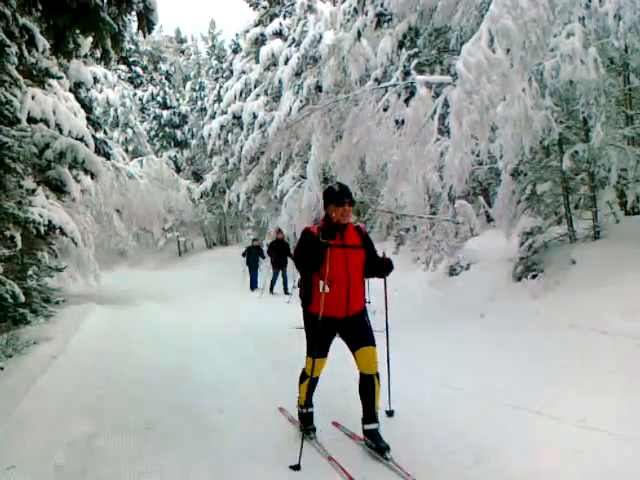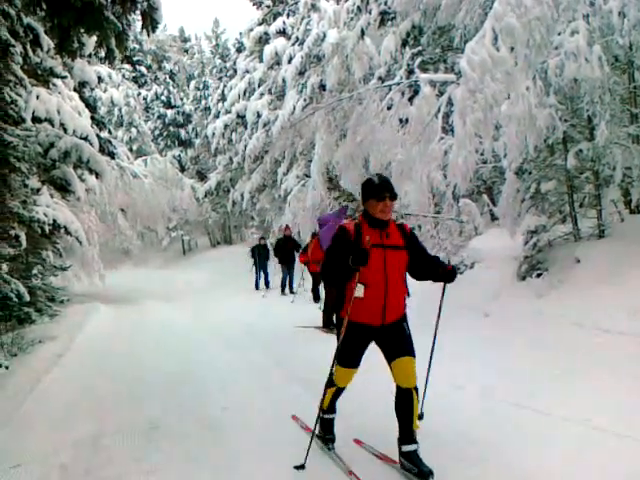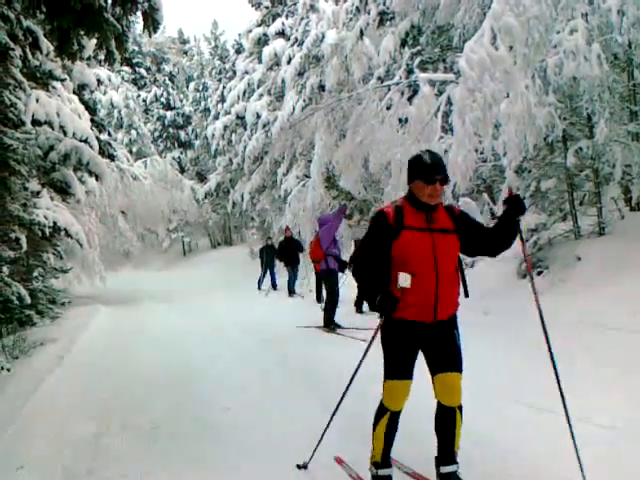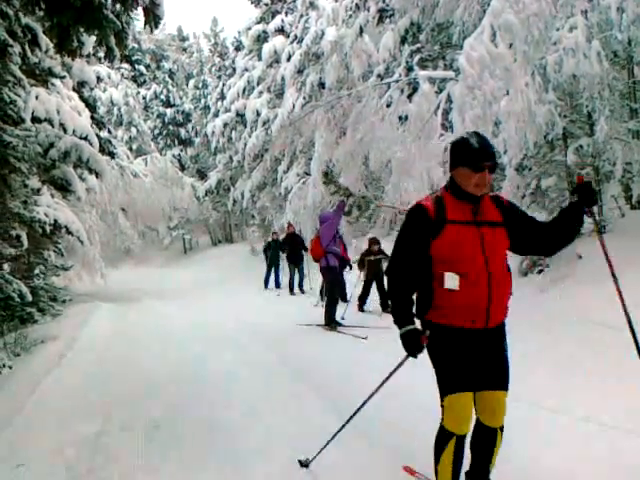
dt=0.3s
person 1, frame 1
left shoulder: (360, 235)
right shoulder: (313, 234)
left elbow: (369, 267)
right elbow: (303, 265)
left wrist: (384, 265)
right wrist: (324, 239)
left hip: (354, 313)
right hip: (320, 315)
left knee: (370, 365)
right knee: (315, 366)
left ankle: (370, 428)
right ankle: (304, 410)
person 1, frame 2
left shoulder: (403, 234)
right shoulder: (349, 233)
left elbow: (424, 265)
right elbow: (328, 273)
left wrist: (444, 270)
right wrist: (352, 265)
left hip: (394, 320)
right hip: (356, 321)
left knee: (408, 380)
right knee: (343, 377)
left ankle: (408, 451)
right ankle: (326, 416)
person 1, frame 3
left shoulder: (453, 219)
right shoulder: (389, 219)
left elbow: (490, 243)
right elbow: (365, 265)
left wrist: (509, 219)
right wrist: (378, 297)
left hip: (443, 322)
right hip: (400, 322)
left knee: (451, 395)
right knee: (395, 397)
person 1, frame 4
left shoulder: (501, 211)
right shoulder: (428, 213)
left elbow: (545, 241)
right elbow: (400, 273)
left wrist: (578, 208)
right wrist: (406, 324)
left hip: (491, 331)
right hip: (446, 331)
left knee: (494, 417)
right knee: (458, 418)
